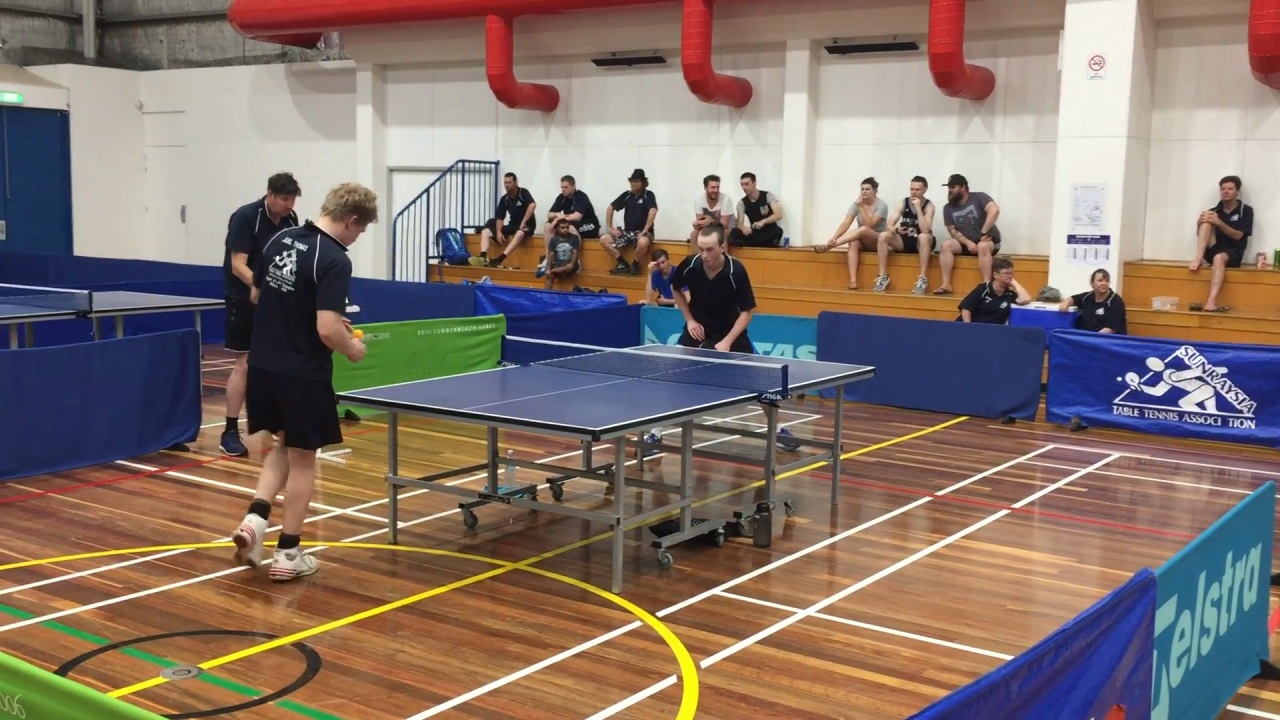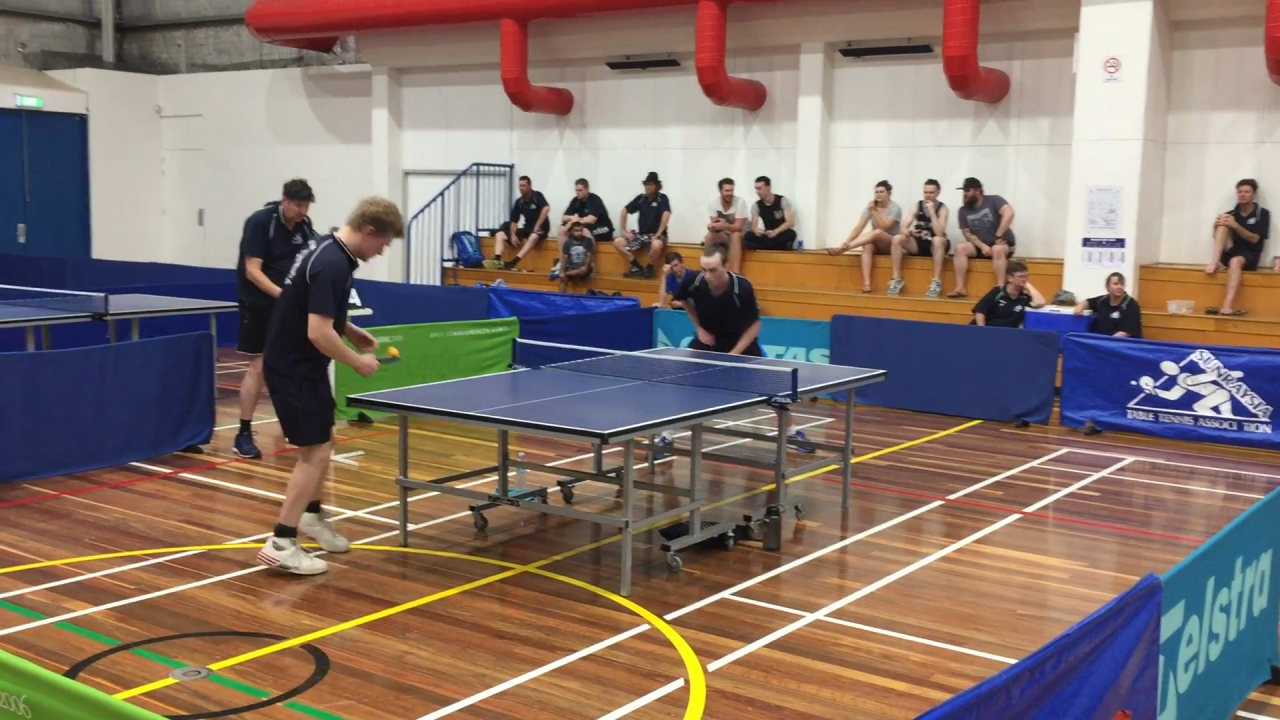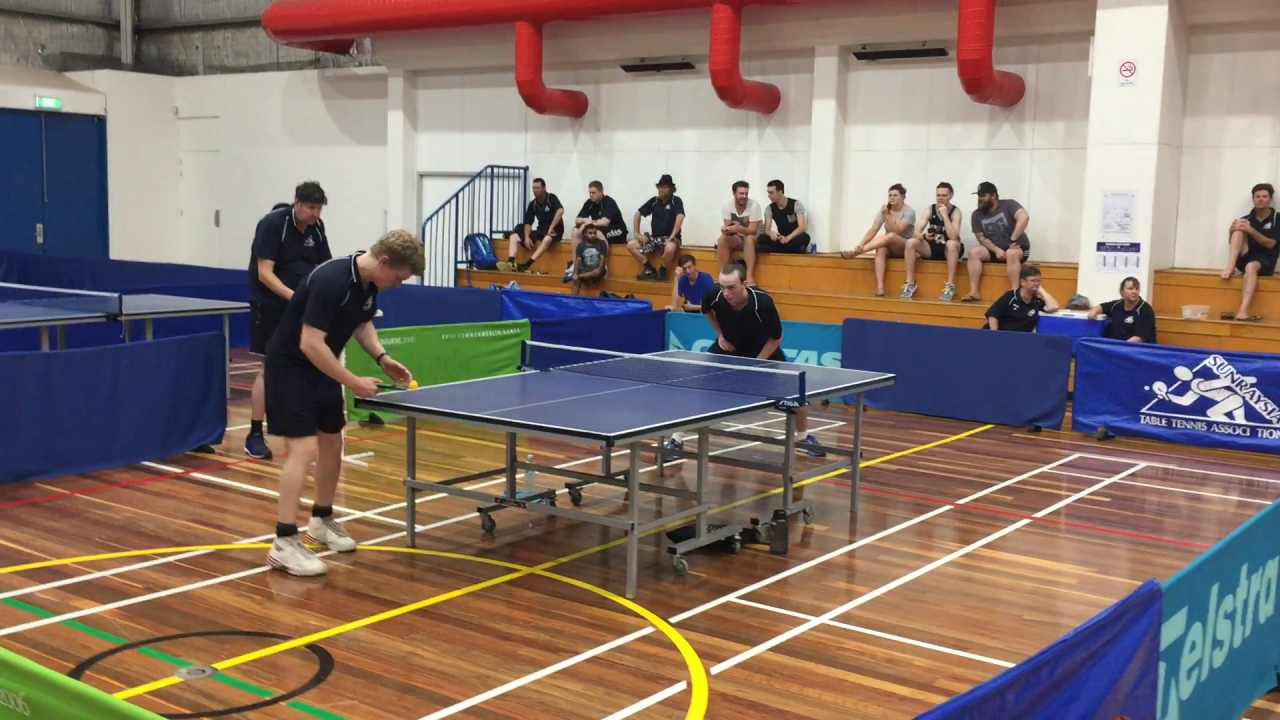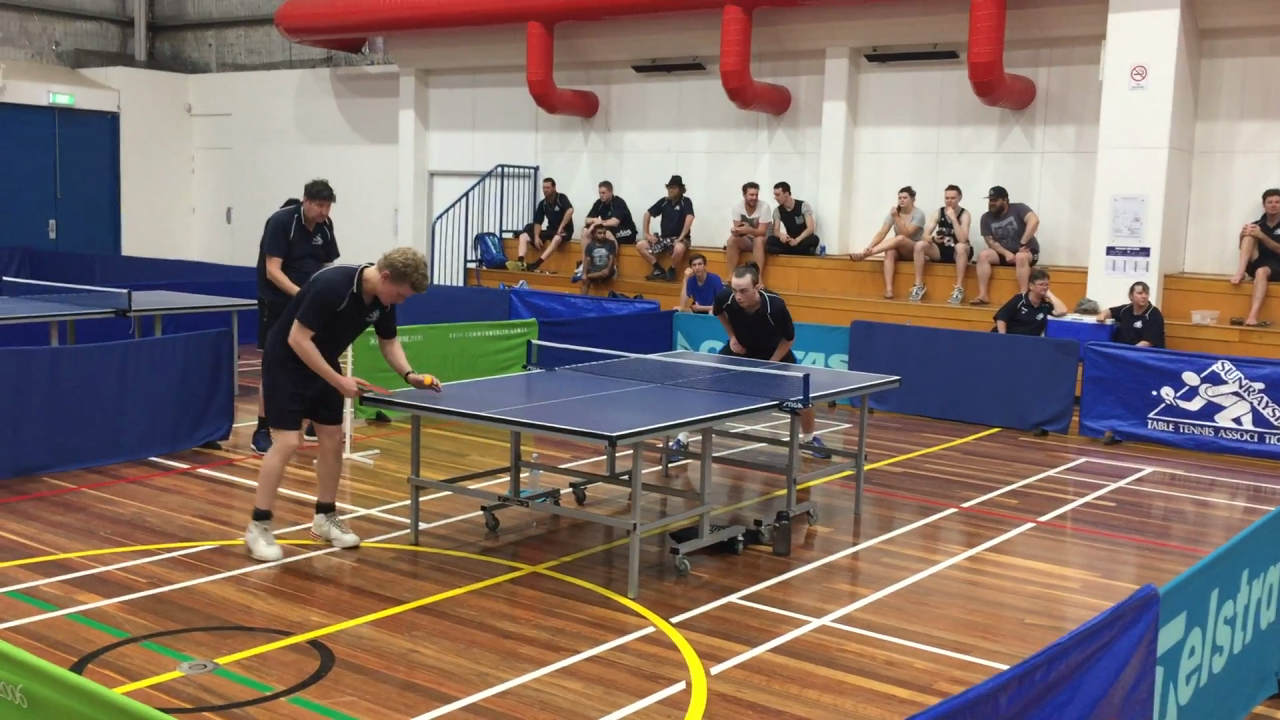
dt=0.2s
person 1, frame 1
left shoulder: (282, 240)
right shoulder: (335, 261)
left elbow: (258, 296)
right elbow: (327, 329)
right wrist: (351, 347)
left hip: (263, 367)
right hip: (301, 375)
left knee: (284, 448)
right knee: (304, 458)
left ankle: (254, 520)
right ankle: (286, 553)
person 1, frame 2
left shoulder: (325, 251)
right shoulder: (331, 265)
right elbow: (318, 333)
left wrist: (351, 328)
right wrist: (358, 361)
left hip: (301, 366)
right hip: (293, 368)
left knee: (320, 446)
right knee: (316, 454)
left ankle: (310, 517)
right ankle: (280, 544)
person 1, frame 3
left shoulder: (372, 283)
right shoulder: (332, 280)
left elbow: (363, 324)
right elbow: (309, 343)
left wrist: (382, 358)
right wrist: (353, 382)
left hip: (321, 368)
right hip: (290, 367)
left knee: (332, 445)
right knee: (304, 451)
left ankle: (321, 521)
right ankle: (284, 543)
person 1, frame 4
left shoulder: (387, 299)
right shoulder: (332, 284)
left elbow: (388, 340)
right elbow: (297, 338)
left wrist: (410, 374)
right wrist: (337, 380)
left hip: (326, 366)
right hip: (287, 361)
left knee: (332, 440)
right knee: (286, 443)
left ankle: (325, 518)
right ankle: (259, 526)
person 2, frame 1
left shoulder: (290, 220)
right shoulder: (245, 217)
right elbow: (238, 266)
right hip: (245, 299)
right knee: (245, 364)
right ankle: (230, 433)
person 2, frame 2
left shoulder: (304, 226)
right shoulder: (260, 222)
right elbow: (252, 271)
right wrist: (281, 294)
right hip: (259, 302)
right knee: (258, 367)
right ankle: (243, 435)
person 2, frame 3
left shoulder: (317, 228)
right shoulder: (272, 224)
left elbow: (319, 268)
right elbow: (264, 273)
right wrist: (292, 296)
right hip: (271, 303)
right ankle: (255, 435)
person 2, frame 4
left shoulder: (326, 226)
right shoulder: (281, 221)
left elbow: (327, 266)
right elbow: (272, 270)
right wrist: (300, 294)
right hip: (279, 301)
left ankle: (315, 424)
right ankle: (261, 431)
person 3, frame 1
left shoulder: (737, 271)
right shoulder: (689, 266)
left elbow: (748, 312)
right elbow: (676, 289)
left wrist: (727, 341)
right wrist: (689, 319)
left hip: (731, 331)
right hip: (699, 329)
left ankle: (778, 430)
person 3, frame 2
left shoulder: (742, 288)
right shoulder: (693, 282)
left elbow: (754, 326)
right elbow: (682, 299)
left wrist: (733, 355)
right wrist: (698, 327)
left hip: (740, 340)
right hip: (707, 339)
left ankle: (791, 432)
right ankle: (667, 434)
person 3, frame 3
left shoulder: (765, 302)
right shoulder: (714, 296)
left elbow: (776, 338)
right wrist: (720, 334)
left hip: (763, 350)
right hip: (729, 347)
left ankle: (804, 435)
person 3, frame 4
left shoulder: (775, 306)
right shoulder: (726, 298)
left elbow: (788, 339)
right wrist: (732, 337)
left hip: (774, 352)
right hip: (739, 348)
left ankle: (809, 438)
